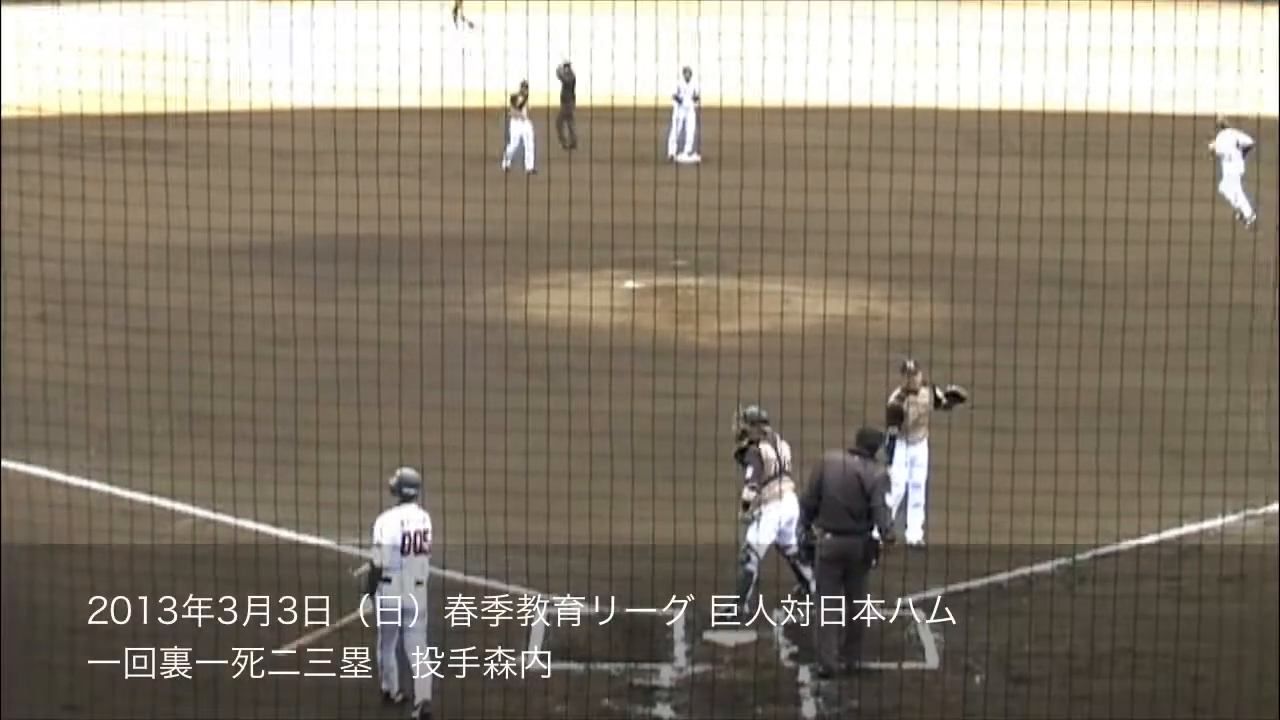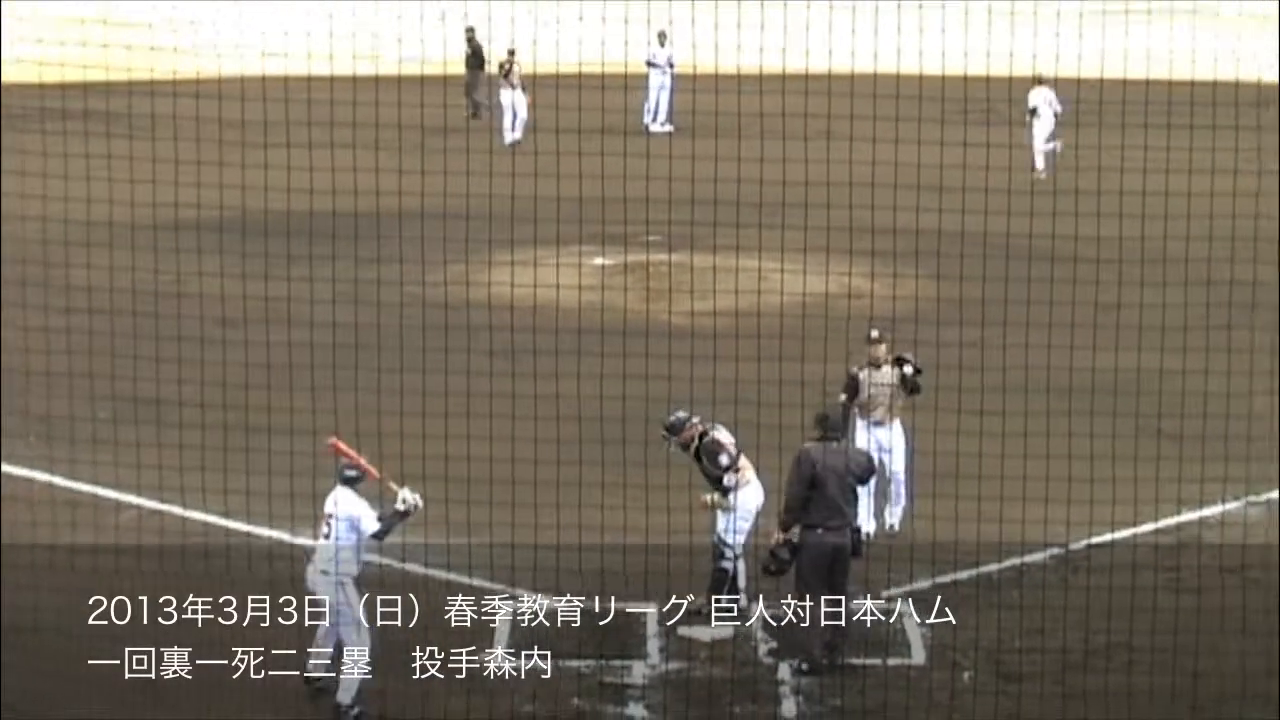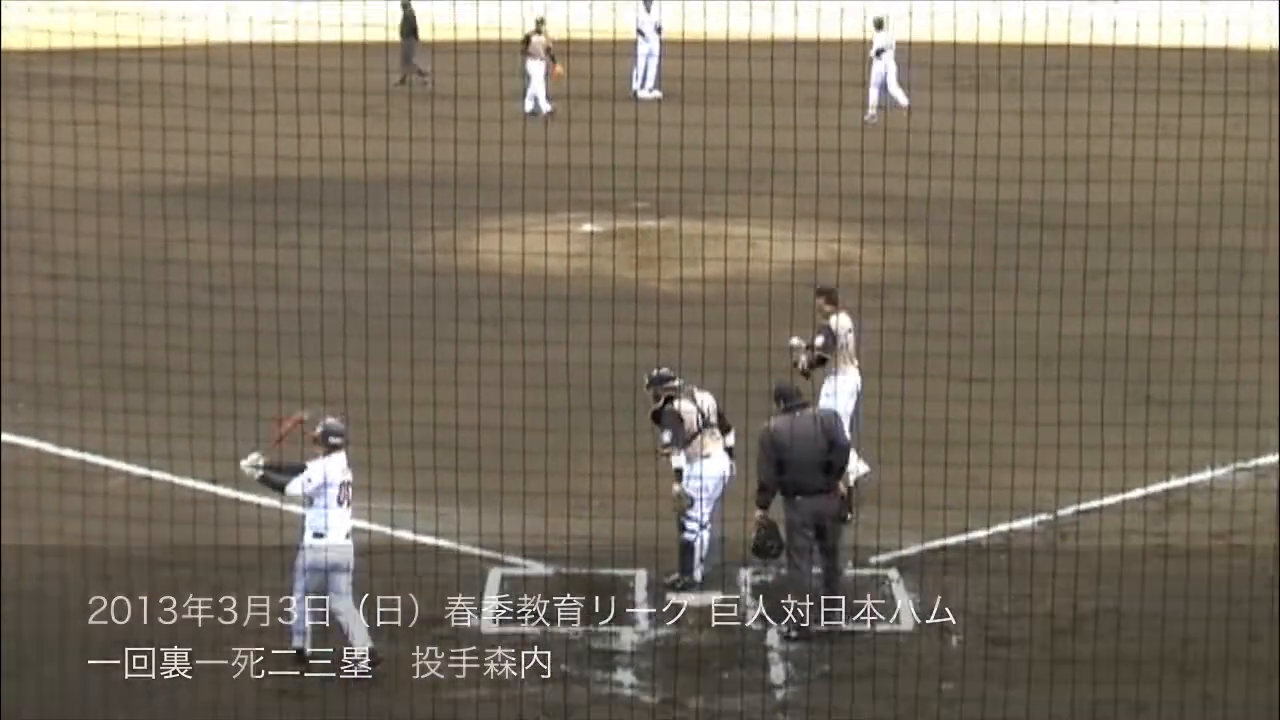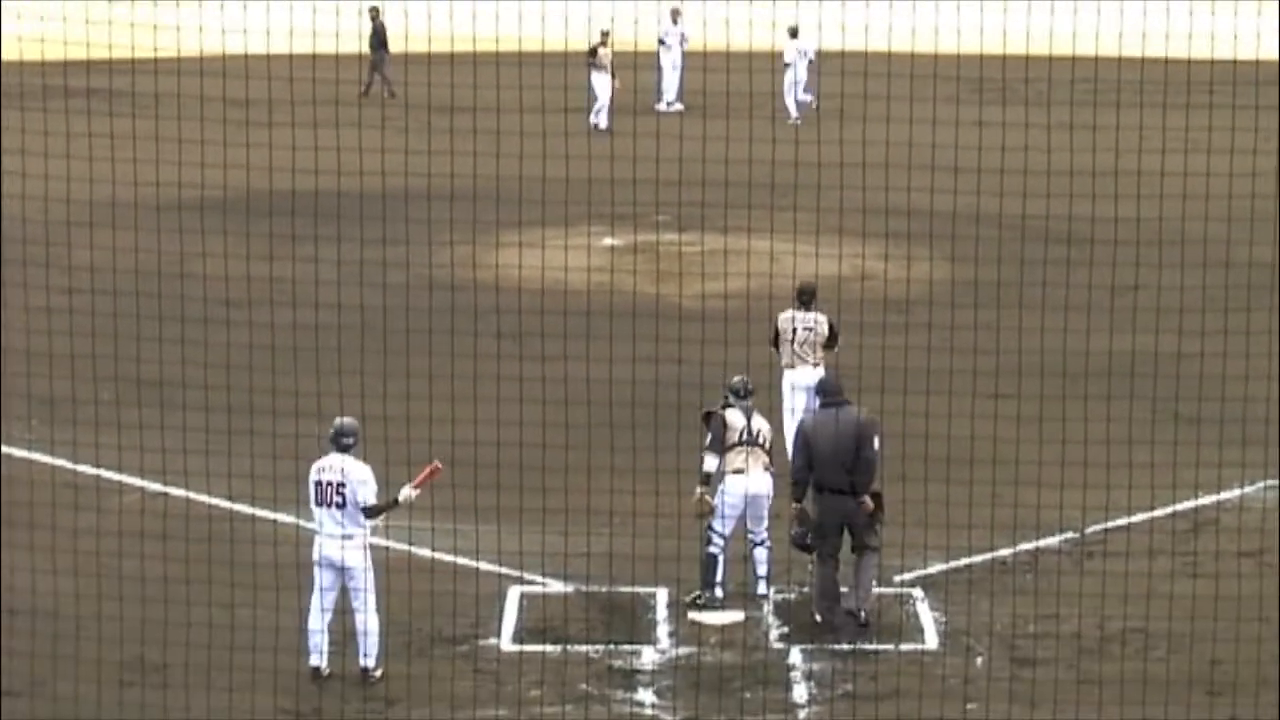
dt=1s
person 1, frame 1
left shoulder: (827, 461)
right shoulder: (877, 473)
left elbow: (809, 498)
right elbow: (880, 509)
left wrist: (806, 524)
right wrist: (887, 536)
left hip: (829, 541)
right hip: (859, 544)
left knee: (827, 603)
right knee: (856, 603)
left ankle: (827, 663)
right ankle: (851, 658)
person 1, frame 2
left shoulder: (807, 454)
right shoulder: (856, 456)
left elbow: (795, 496)
right elbow: (868, 475)
left wrist: (784, 527)
left hip: (814, 536)
right hip: (844, 536)
left knee: (811, 596)
right knee: (838, 596)
left ankle: (814, 658)
right ankle: (833, 653)
person 1, frame 3
left shoulder: (772, 428)
right shoulder: (827, 416)
left elbow: (768, 474)
right elbow: (843, 447)
left wrist: (763, 506)
right wrist: (835, 479)
left hip: (797, 502)
right hip: (828, 498)
left knee: (799, 562)
right knee: (831, 556)
left ankle: (802, 623)
person 1, frame 4
left shoulder: (808, 424)
right shoulder: (863, 419)
left elbow: (801, 466)
right elbow: (868, 460)
left wrist: (797, 500)
right wrist: (864, 493)
left hip: (825, 500)
right hip: (857, 500)
left knee: (826, 558)
right knee: (868, 552)
left ankle: (827, 615)
right ankle: (861, 606)
person 2, frame 1
left shoulder: (387, 519)
right shoulder: (424, 517)
left elbow: (378, 562)
left wrist: (368, 596)
left hip: (389, 589)
right hip: (417, 590)
left knee: (387, 644)
right knee: (417, 648)
left ankle: (391, 691)
person 2, frame 2
left shoulder: (335, 497)
right shoulder: (355, 502)
left elbow: (373, 522)
right elbow: (377, 533)
left wrist: (402, 508)
right wrist: (401, 510)
left hip: (317, 574)
right hip: (335, 580)
left knee: (330, 625)
right knee: (357, 642)
left ankle: (315, 675)
person 2, frame 3
left shoulder: (324, 465)
right shoulder: (340, 460)
left elbow: (294, 489)
right elbow: (299, 470)
left wrist: (259, 474)
right wrist: (263, 463)
left hip: (316, 544)
right hip: (342, 545)
left knee: (301, 598)
right knee: (342, 602)
left ankle: (301, 649)
right ankle: (365, 650)
person 2, frame 4
left shoulder: (317, 468)
right shoulder: (360, 470)
left elbow: (316, 504)
right elbow: (369, 510)
right wrist: (399, 500)
left hip: (324, 544)
right hip: (353, 546)
left knee: (320, 606)
right knee: (365, 607)
left ankle: (317, 664)
right ankle: (369, 666)
person 3, frame 1
left shoulder: (753, 450)
right shoulder: (778, 442)
left elbow: (752, 484)
left wrist: (746, 509)
left hip: (771, 509)
right hip: (790, 503)
left knee: (749, 557)
right knee: (792, 549)
left ankle: (742, 607)
right ankle: (810, 587)
person 3, frame 2
left shoulder: (708, 444)
right shoulder: (711, 431)
left elbow: (731, 468)
left wrist: (721, 497)
left hip: (739, 496)
right hip: (751, 490)
left knee: (723, 548)
right knee: (734, 547)
left ankle: (715, 601)
right ankle: (736, 598)
person 3, frame 3
left shoulder: (670, 410)
right shoulder: (704, 396)
left elbow: (674, 447)
right elbow: (727, 429)
left wrist: (677, 481)
right wrist: (730, 457)
left hip: (699, 467)
right hip: (720, 462)
left knee: (689, 522)
right knee: (703, 519)
left ankle: (689, 576)
right ankle: (697, 566)
person 3, frame 4
left shoulder: (723, 416)
right shoulder: (763, 422)
left elbow: (713, 451)
left wrist: (703, 484)
left hip: (735, 481)
right hip: (763, 481)
left knee: (716, 537)
right knee: (759, 535)
left ankle: (711, 592)
right ankle: (762, 587)
person 4, frame 1
left shoulder: (928, 389)
right shoulder: (897, 401)
left elbow: (942, 403)
right elbow: (892, 436)
left wrist: (951, 399)
right wrist: (890, 464)
left hip: (923, 446)
right hip: (903, 447)
left knee: (921, 490)
right knee: (896, 490)
left ankle: (914, 535)
person 4, frame 2
left shoulder: (898, 367)
right shoulder: (857, 373)
left elbow: (913, 391)
right elbow: (846, 405)
left wrist: (914, 373)
left hip: (892, 428)
right hip: (866, 428)
left knee: (897, 475)
left ankle: (893, 517)
right ankle: (866, 526)
person 4, frame 3
left shoulder: (827, 324)
right shoulder: (844, 318)
left elbow: (822, 355)
left wrist: (804, 364)
right wrist: (806, 346)
left hip: (837, 380)
right hip: (852, 378)
right knee: (841, 428)
left ankle: (857, 466)
person 4, frame 4
left shoulder: (783, 318)
right shoulder: (824, 321)
left elbow: (775, 347)
right elbow: (833, 346)
left hip: (792, 374)
right hip: (815, 373)
left knee: (792, 422)
